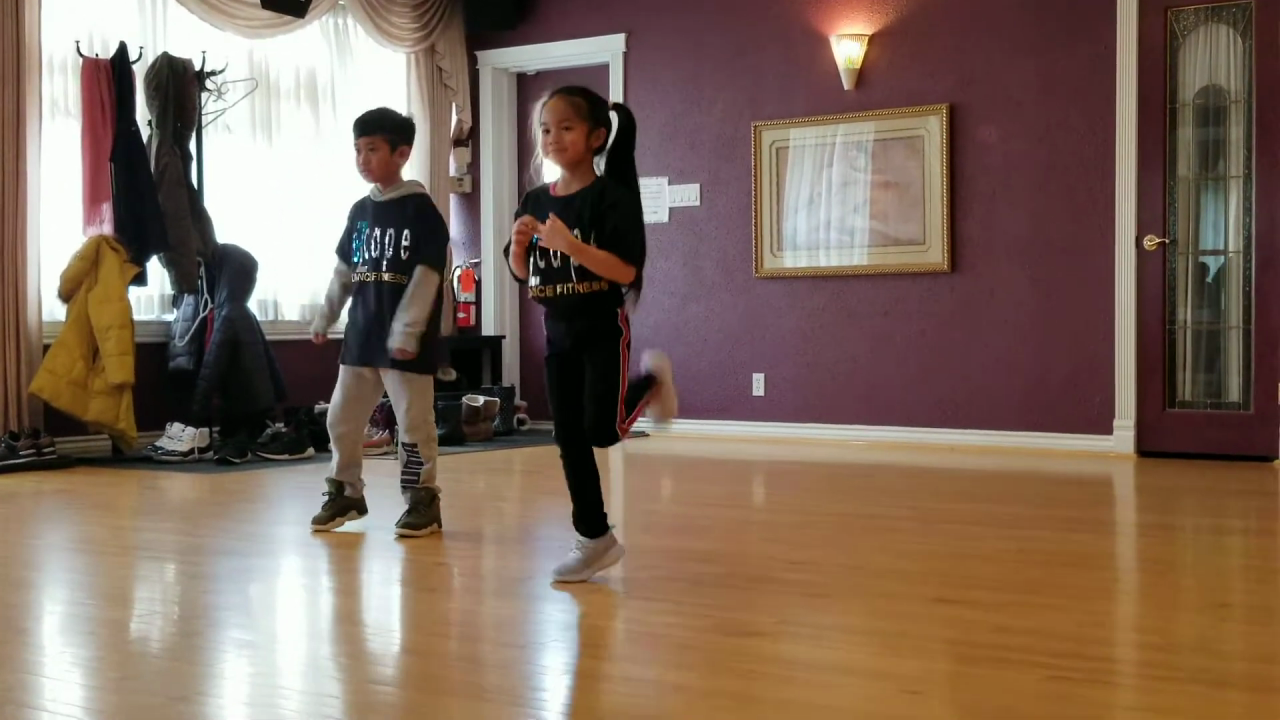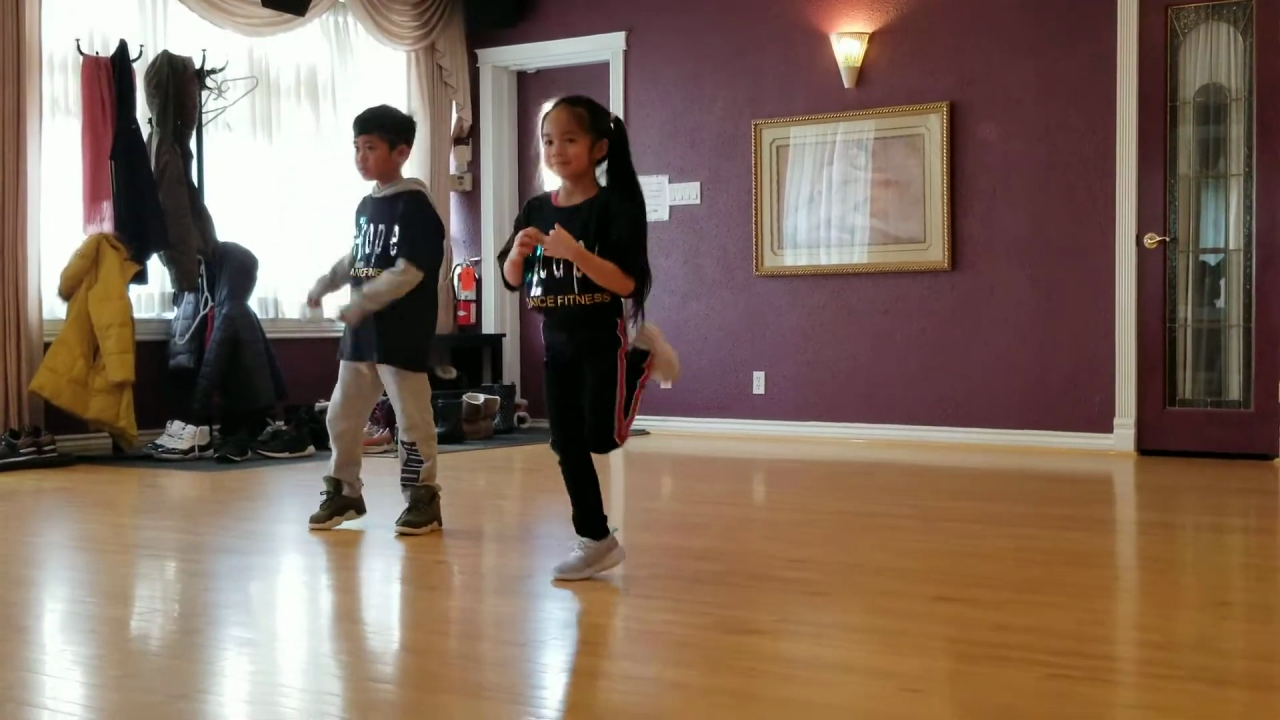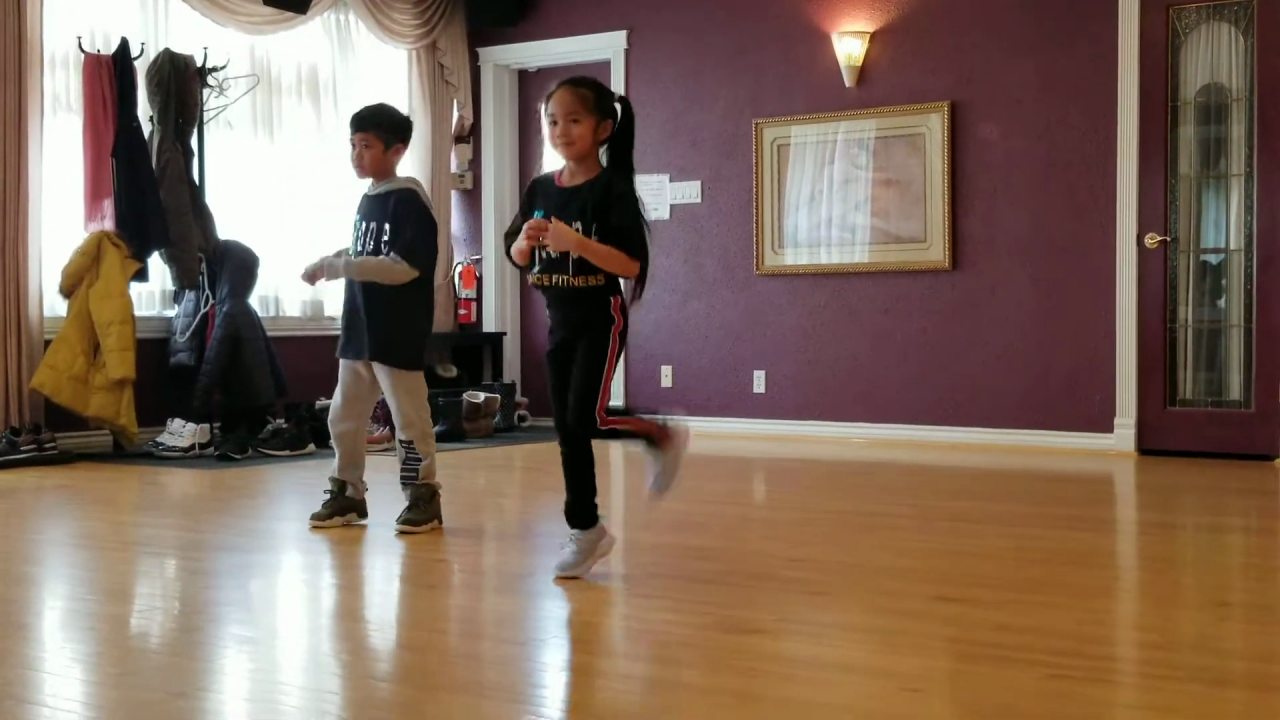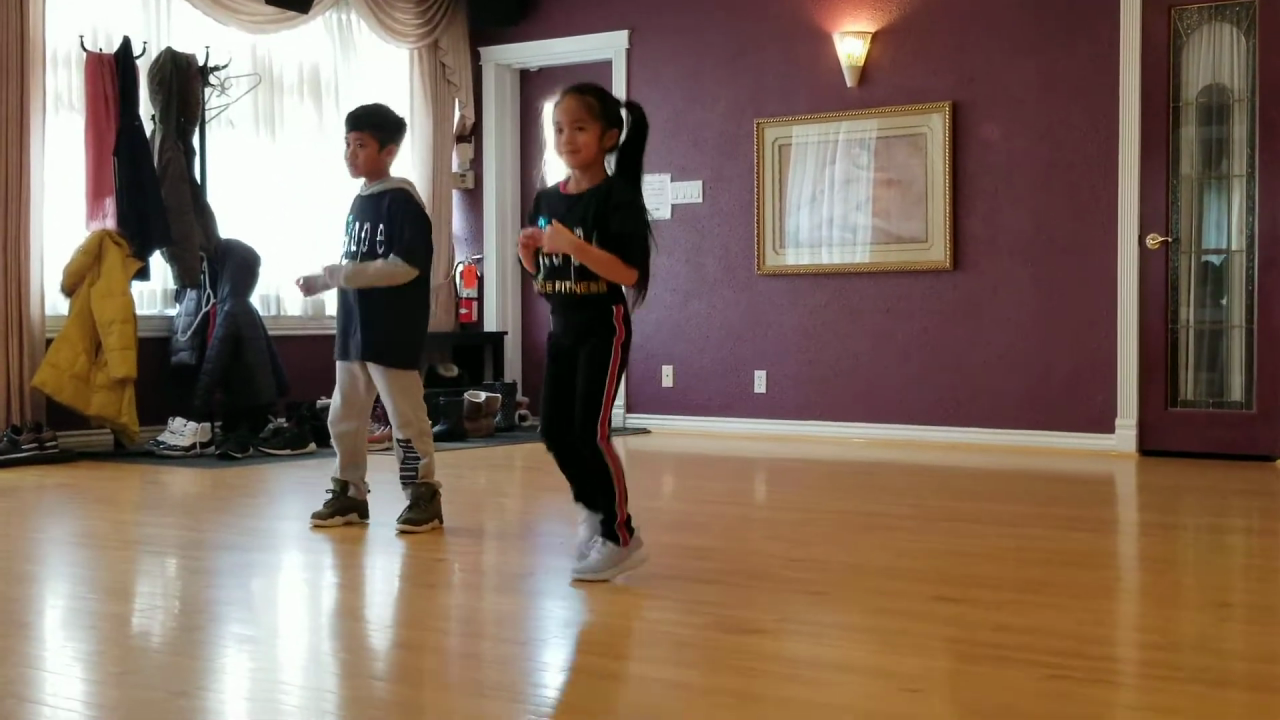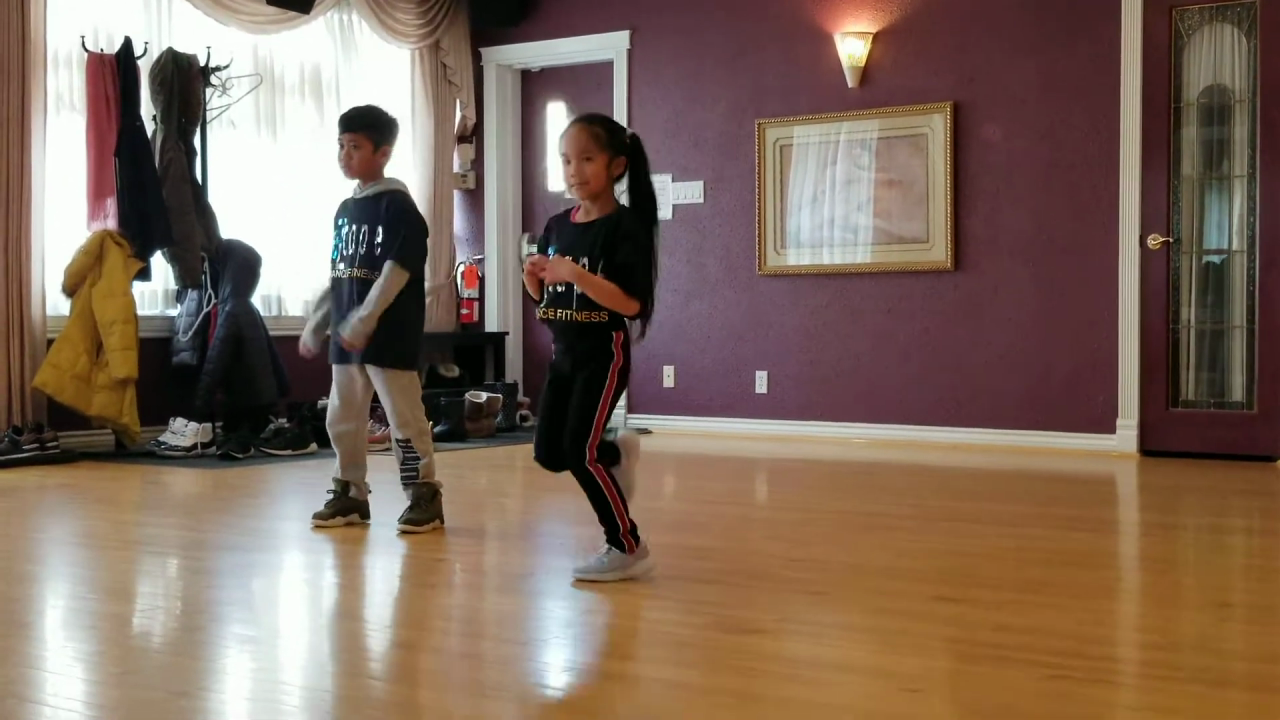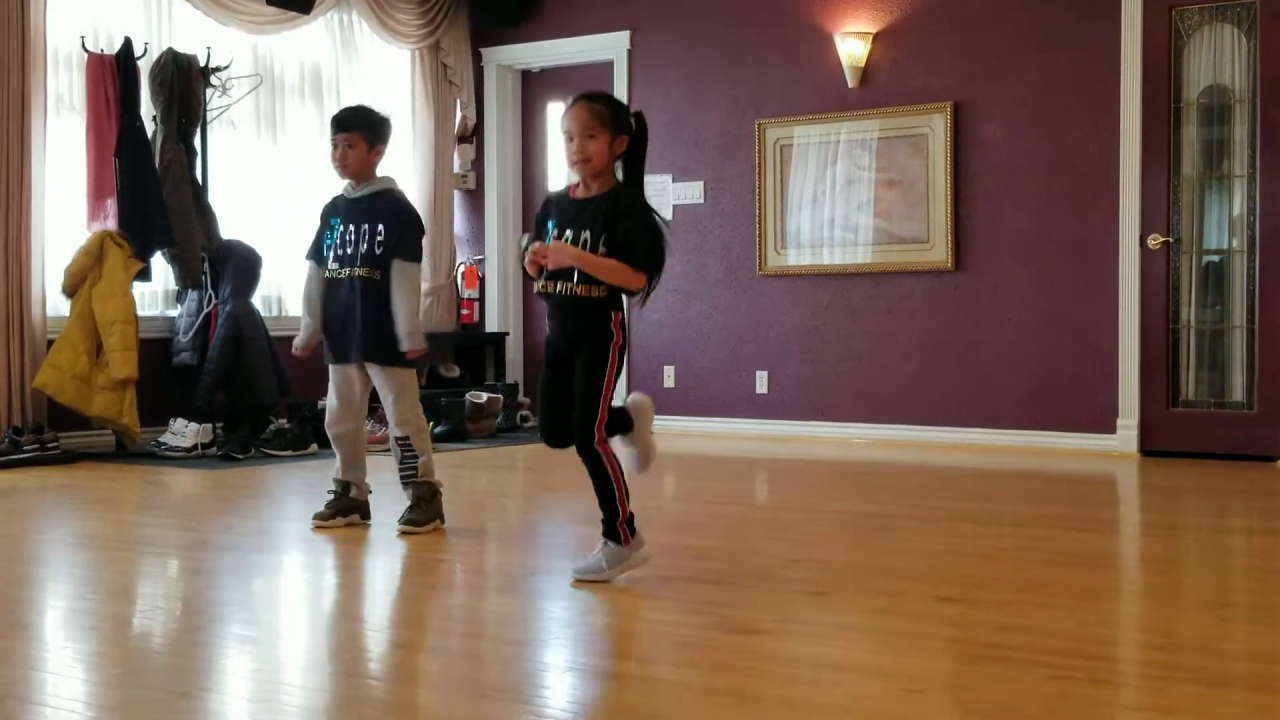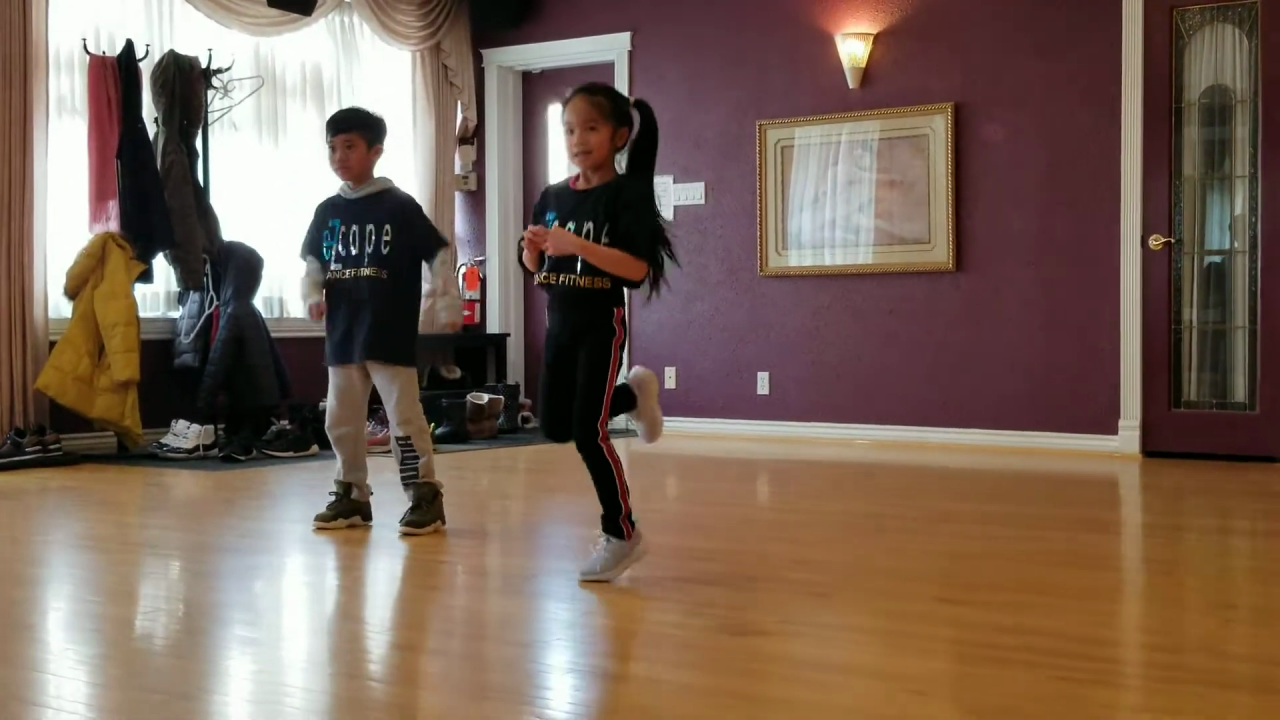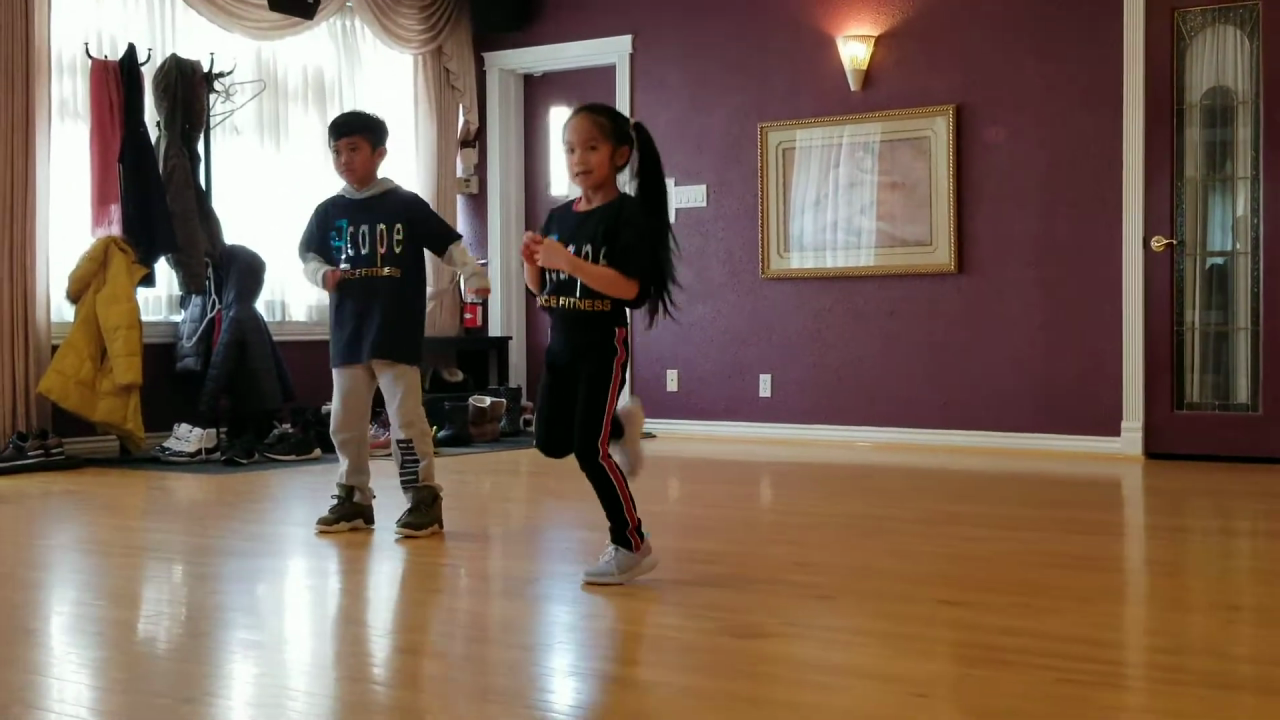
dt=0.1s
person 1, frame 1
left shoulder: (610, 196)
right shoulder: (534, 201)
left elbow: (627, 270)
right elbow: (520, 271)
left wrist: (571, 244)
right wrist: (519, 242)
left hip: (603, 328)
right hip: (558, 331)
left knee: (603, 427)
right knee: (569, 436)
left ankle: (652, 381)
right ankle: (595, 537)
person 1, frame 2
left shoulder: (614, 209)
right shoulder: (535, 209)
left elbow: (627, 283)
right elbow: (510, 279)
left wrist: (575, 254)
right wrist: (519, 252)
left hip: (602, 335)
right hip: (556, 340)
left knee: (600, 437)
right knee: (567, 444)
left ankle: (641, 355)
right ankle: (595, 539)
person 1, frame 3
left shoulder: (613, 190)
right shoulder: (539, 190)
left elbow: (632, 265)
right elbow: (519, 260)
left wrist: (577, 242)
right wrist: (526, 238)
left hip: (600, 317)
right hip: (561, 320)
left knee: (587, 418)
right knee: (566, 429)
left ankle: (661, 437)
right ankle: (585, 530)
person 1, frame 4
left shoulder: (617, 198)
right shoulder: (548, 200)
left elbow: (630, 273)
right elbow: (536, 270)
left wrist: (573, 246)
right wrist: (529, 250)
left hip: (604, 328)
right hip: (562, 329)
left knee: (587, 432)
right knee: (555, 434)
left ankle: (622, 539)
right ankle: (596, 510)
person 1, frame 5
left shoulder: (626, 227)
right shoulder: (556, 226)
left elbow: (632, 302)
right elbow: (541, 295)
left wrist: (579, 275)
right wrist: (534, 276)
left hip: (605, 352)
right hip: (564, 353)
left knee: (582, 452)
right knee: (549, 452)
left ankle: (628, 547)
right ankle: (618, 452)
person 1, frame 6
left shoulder: (625, 202)
right shoulder: (554, 204)
left elbow: (636, 278)
right elbow: (537, 273)
left wrist: (578, 256)
right wrist: (534, 256)
left hip: (601, 330)
right hip: (560, 330)
left knee: (588, 436)
right knee: (554, 431)
left ankle: (623, 539)
right ankle: (627, 416)
person 1, frame 7
left shoulder: (627, 194)
right shoulder: (553, 197)
left elbow: (639, 268)
right elbow: (535, 266)
left wrist: (580, 244)
right wrist: (532, 245)
left hip: (602, 325)
right hip: (560, 324)
left knee: (589, 430)
right knee: (555, 425)
left ankle: (622, 535)
right ankle: (632, 394)
person 1, frame 8
left shoulder: (629, 213)
right shoulder: (557, 216)
left elbow: (630, 287)
right elbow: (539, 286)
left wrist: (568, 262)
right wrist: (531, 263)
left hip: (602, 342)
right hip: (560, 342)
left knee: (588, 446)
right knee: (550, 439)
left ankle: (633, 545)
right ankle: (618, 426)
person 2, frame 1
left shoulder: (421, 210)
right shoulder: (361, 210)
left elbow: (427, 276)
left wrist: (408, 331)
right wrist: (326, 317)
left hip: (401, 340)
right hip: (361, 337)
left knee: (413, 421)
right knee: (342, 417)
left ankle: (423, 501)
right ankle: (347, 492)
person 2, frame 2
left shoulder: (416, 206)
right shoulder: (367, 205)
left elbow: (410, 270)
left wrist: (362, 299)
right wrist: (325, 283)
left hip: (402, 335)
right hip: (362, 335)
left knee: (412, 419)
right knee: (342, 416)
left ankle: (423, 498)
right ankle: (343, 492)
person 2, frame 3
left shoulder: (409, 203)
right shoulder: (367, 202)
left elbow: (404, 267)
left wrist: (341, 267)
right wrist: (326, 263)
left hip: (398, 333)
right hip: (358, 331)
left knee: (409, 418)
right knee: (344, 417)
left ankle: (423, 496)
right ankle: (348, 493)
person 2, frame 4
left shoulder: (403, 203)
right shoulder: (359, 203)
left elbow: (402, 267)
left wrist: (336, 276)
right wrist: (321, 278)
left hip: (393, 333)
right hip: (354, 333)
left knee: (406, 417)
right knee: (344, 419)
left ankle: (424, 496)
right ankle: (350, 493)
person 2, frame 5
left shoulder: (398, 206)
right shoulder: (346, 208)
left elbow: (397, 272)
left wrist: (363, 321)
right wrist: (315, 325)
left hip: (388, 335)
right hip: (346, 337)
left knee: (405, 418)
right knee: (342, 420)
left ankle: (425, 496)
right ankle: (351, 493)
person 2, frame 6
left shoulder: (395, 206)
right shoulder: (334, 209)
left elbow: (405, 272)
right elbow: (319, 270)
left wrist: (410, 330)
right wrist: (308, 327)
left hip: (384, 335)
right hip: (340, 334)
left knee: (404, 415)
right knee: (342, 418)
left ankle: (425, 496)
right ankle: (351, 494)
person 2, frame 7
left shoulder: (399, 206)
right shoulder: (327, 210)
left elbow: (437, 254)
right elbow: (314, 264)
left wrist: (451, 301)
right wrist: (312, 294)
left hip: (389, 335)
right hip: (343, 334)
left knee: (405, 416)
right knee: (341, 420)
left ankle: (425, 496)
right ankle: (352, 495)
person 2, frame 8
left shoulder: (405, 205)
right shoulder: (328, 211)
left elbow: (449, 244)
right elbow: (308, 258)
left wrist: (474, 273)
right wrist: (321, 273)
left hip: (396, 332)
right hip: (347, 333)
left knee: (406, 418)
right knee: (345, 422)
left ankle: (424, 500)
right ankle: (354, 497)
